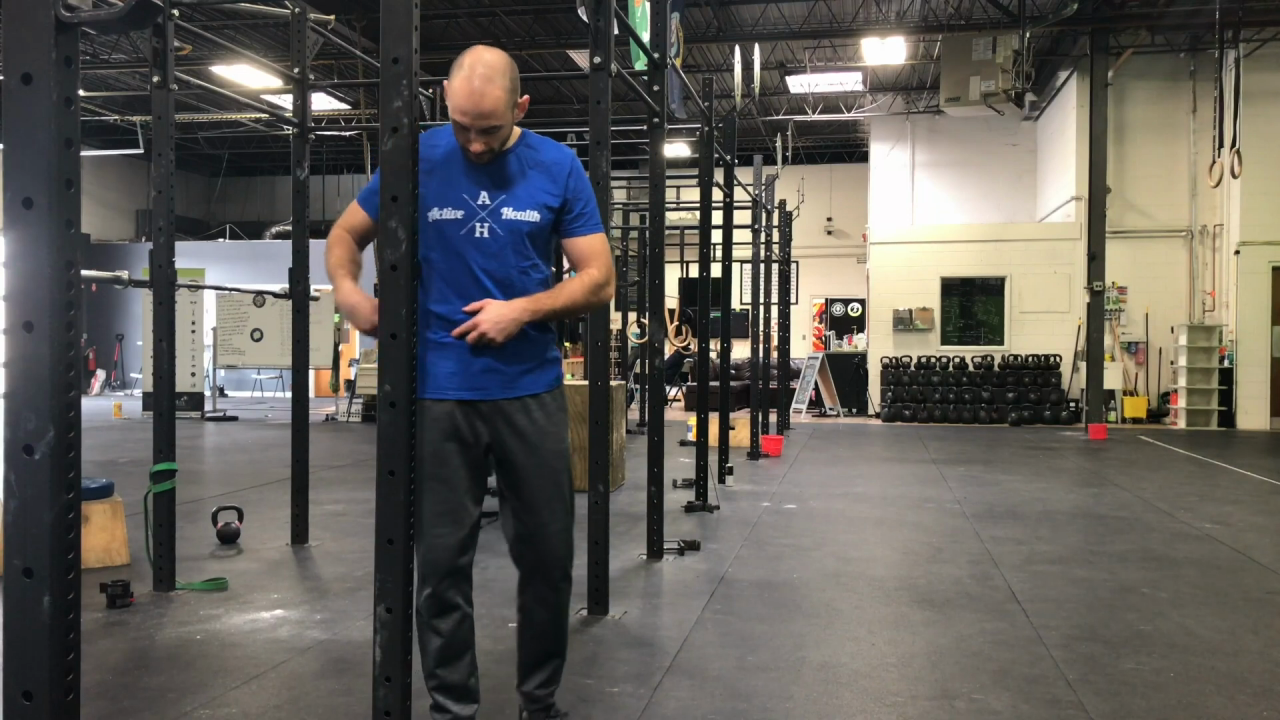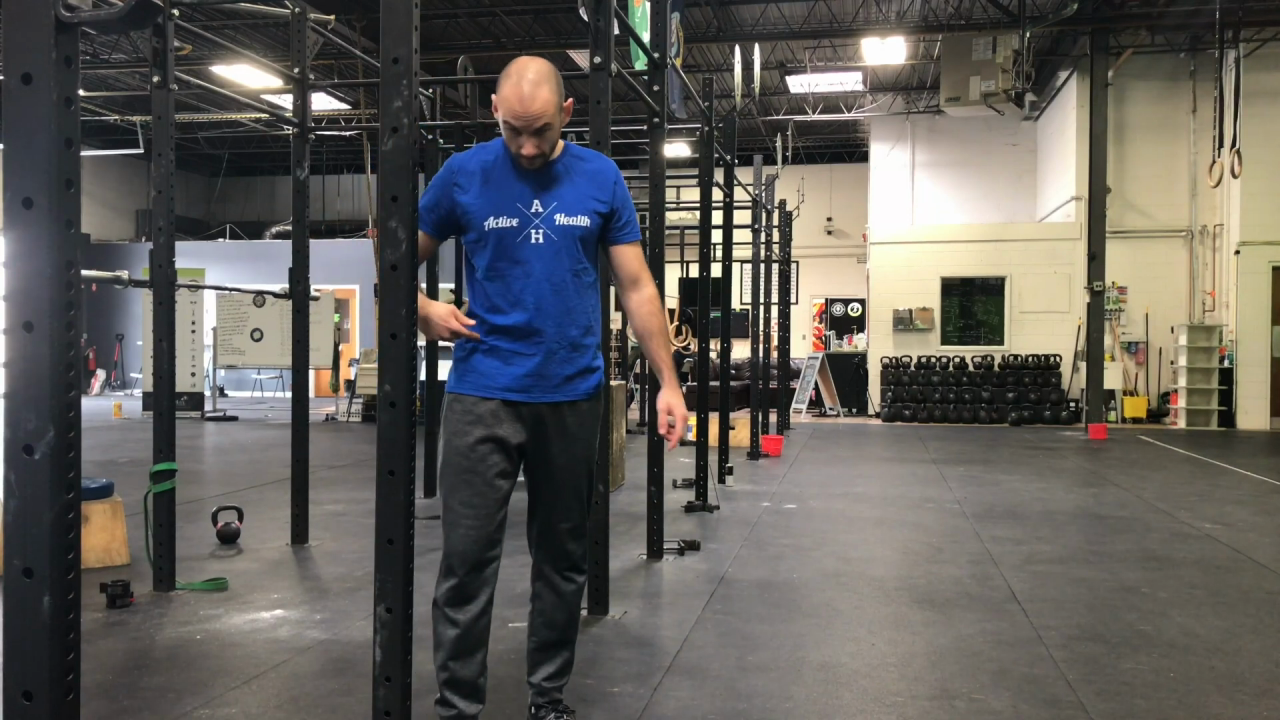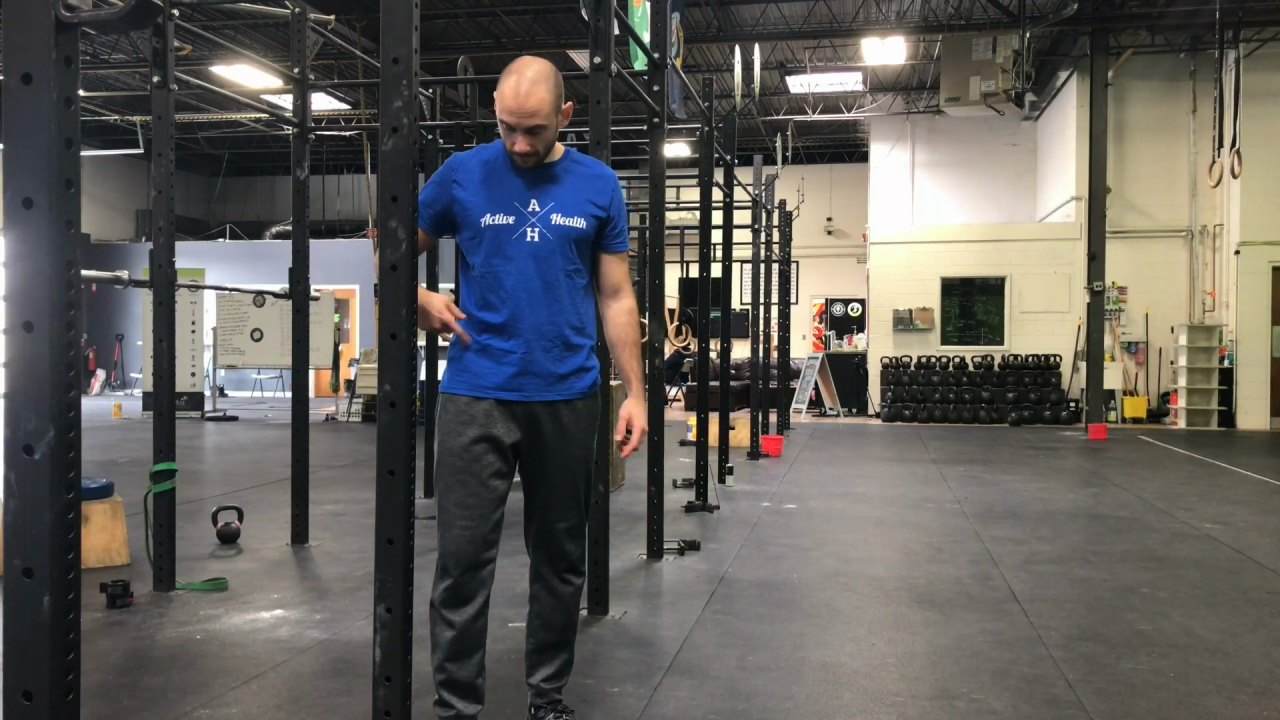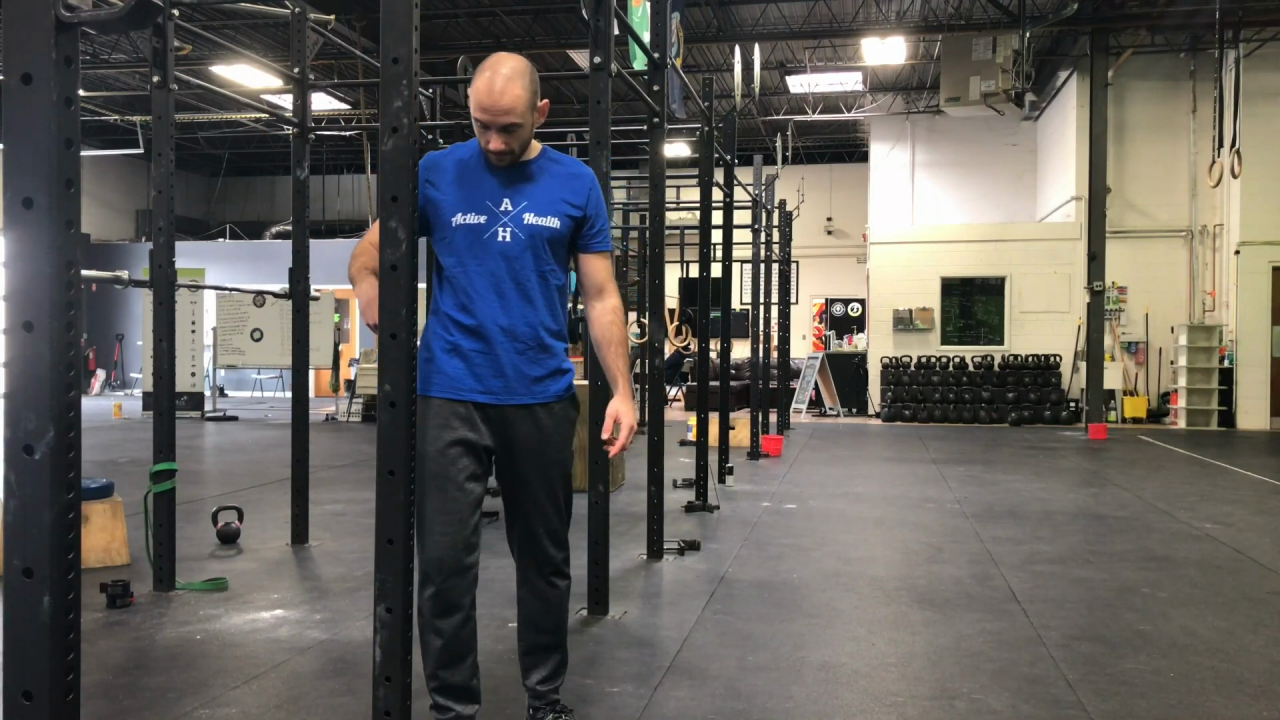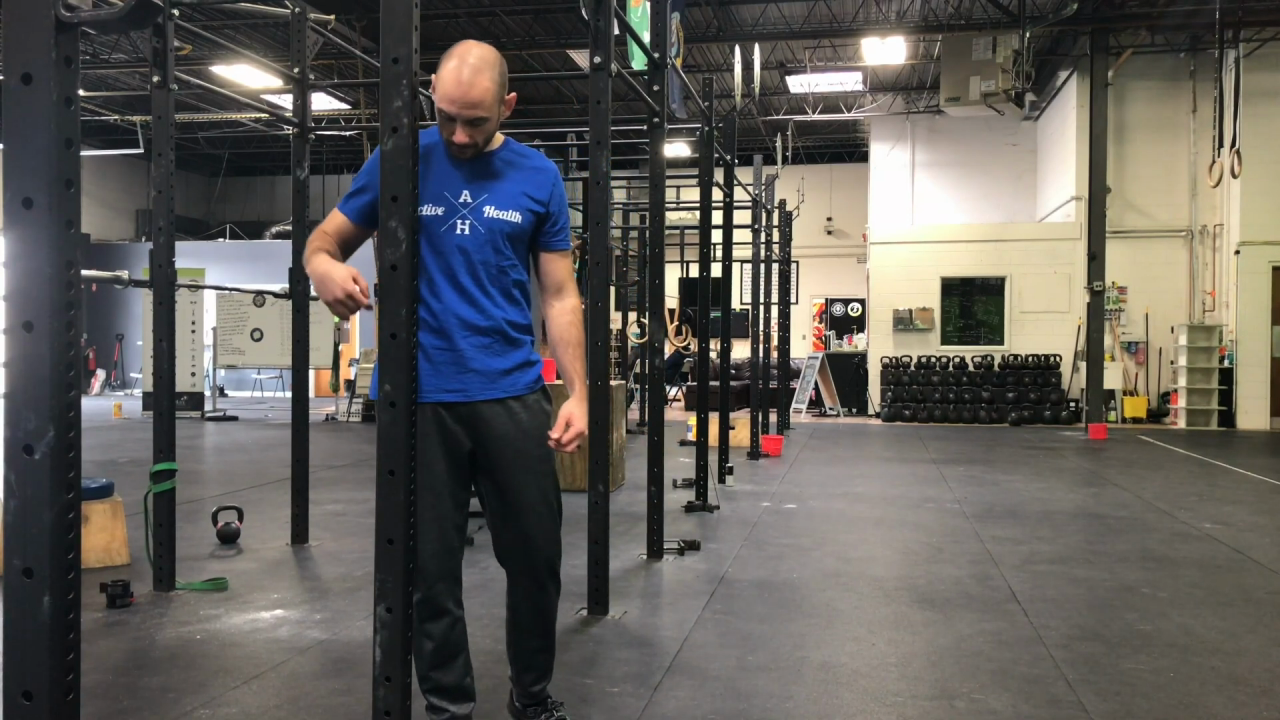
dt=1s
person 1, frame 1
left shoulder: (558, 167)
right shoulder: (417, 159)
left elbow: (599, 279)
right elbow: (346, 234)
left wrist: (522, 309)
right wrist: (348, 290)
left hip: (530, 389)
right hip: (437, 391)
left knee: (546, 555)
right knee: (441, 562)
person 1, frame 2
left shoulder: (602, 178)
right shoulder: (462, 175)
left elbow: (636, 285)
left wrist: (668, 381)
right wrist: (422, 309)
left hip: (572, 394)
right hip: (482, 391)
left knee: (562, 555)
right knee: (468, 556)
person 1, frame 3
left shoulder: (599, 184)
right shoulder: (462, 174)
left elbow: (616, 296)
left wrist: (635, 392)
right wrist: (422, 301)
left hip: (568, 396)
right hip: (477, 393)
left knee: (560, 556)
right knee: (464, 557)
person 1, frame 4
left shoulder: (576, 183)
right shoulder: (437, 173)
left elbow: (600, 295)
right elbow: (370, 249)
left wrist: (622, 390)
right wrist: (369, 287)
left hip: (541, 397)
right hip: (448, 395)
left knee: (544, 557)
right knee: (445, 561)
person 1, frame 5
left shoulder: (539, 177)
left elbow: (560, 295)
right elbow: (325, 238)
left wrist: (578, 394)
right wrist: (324, 265)
left hip: (512, 394)
right hip: (418, 397)
left knee: (534, 555)
right knee: (428, 567)
